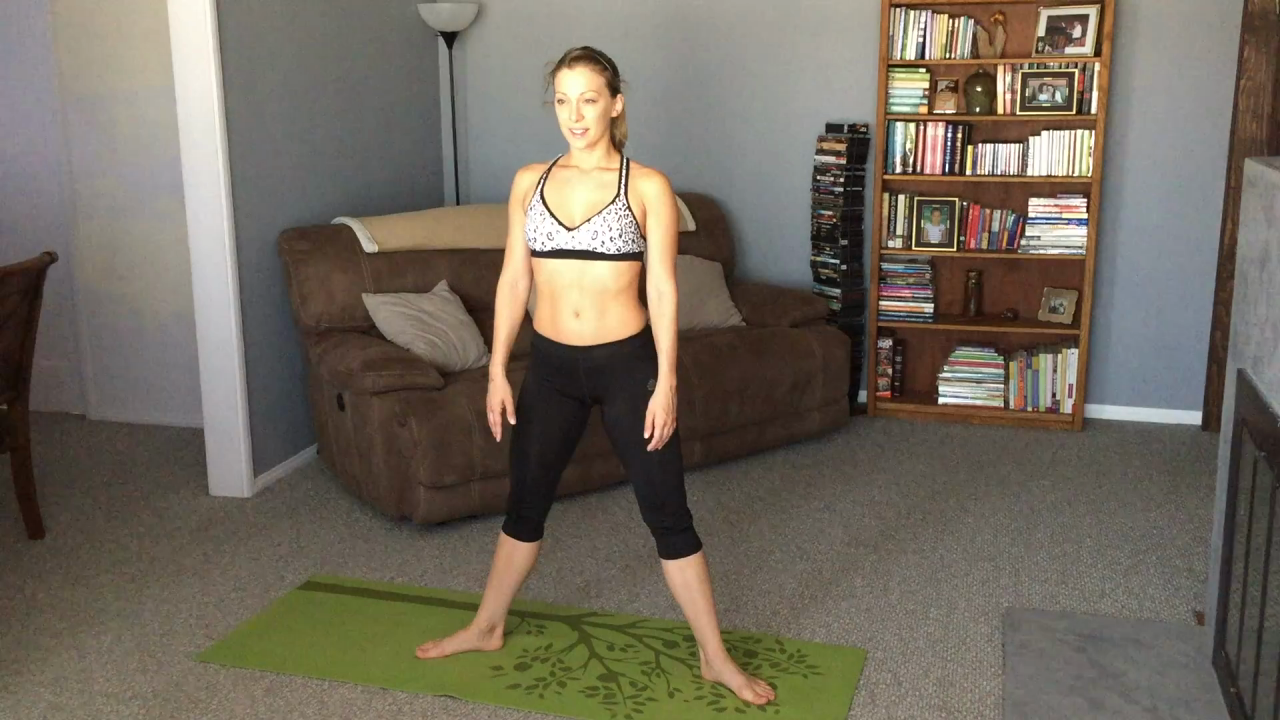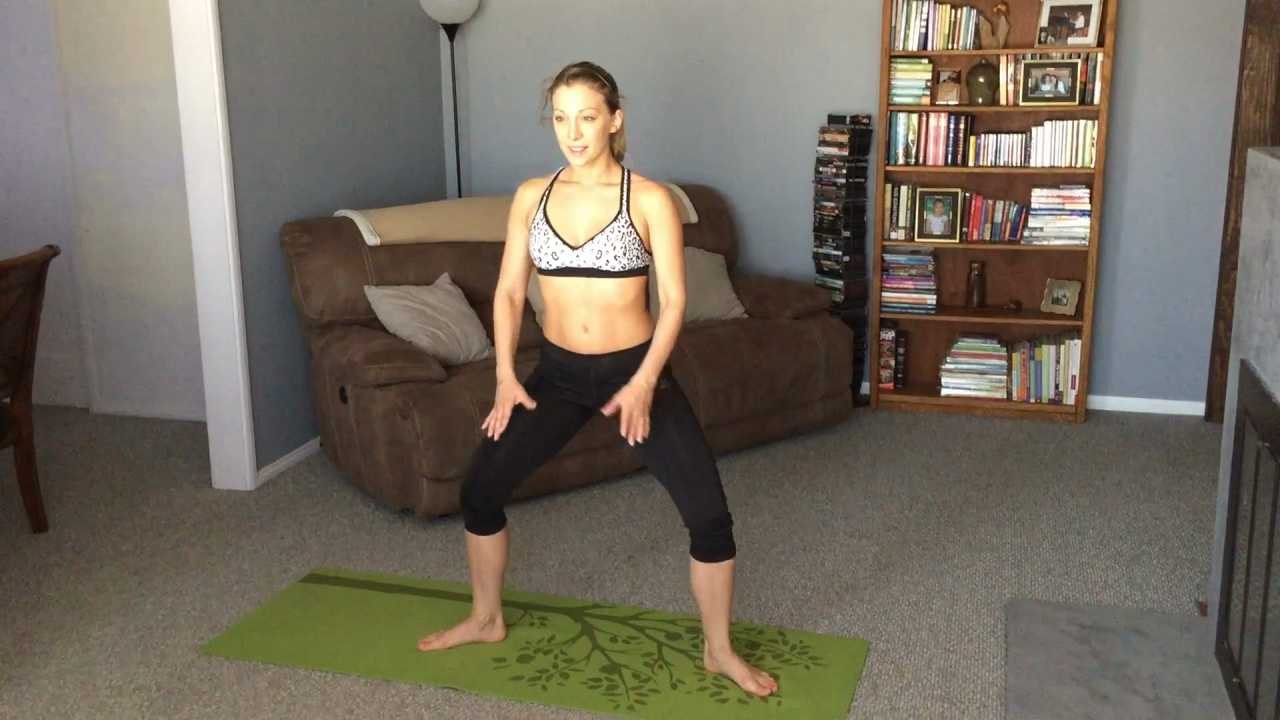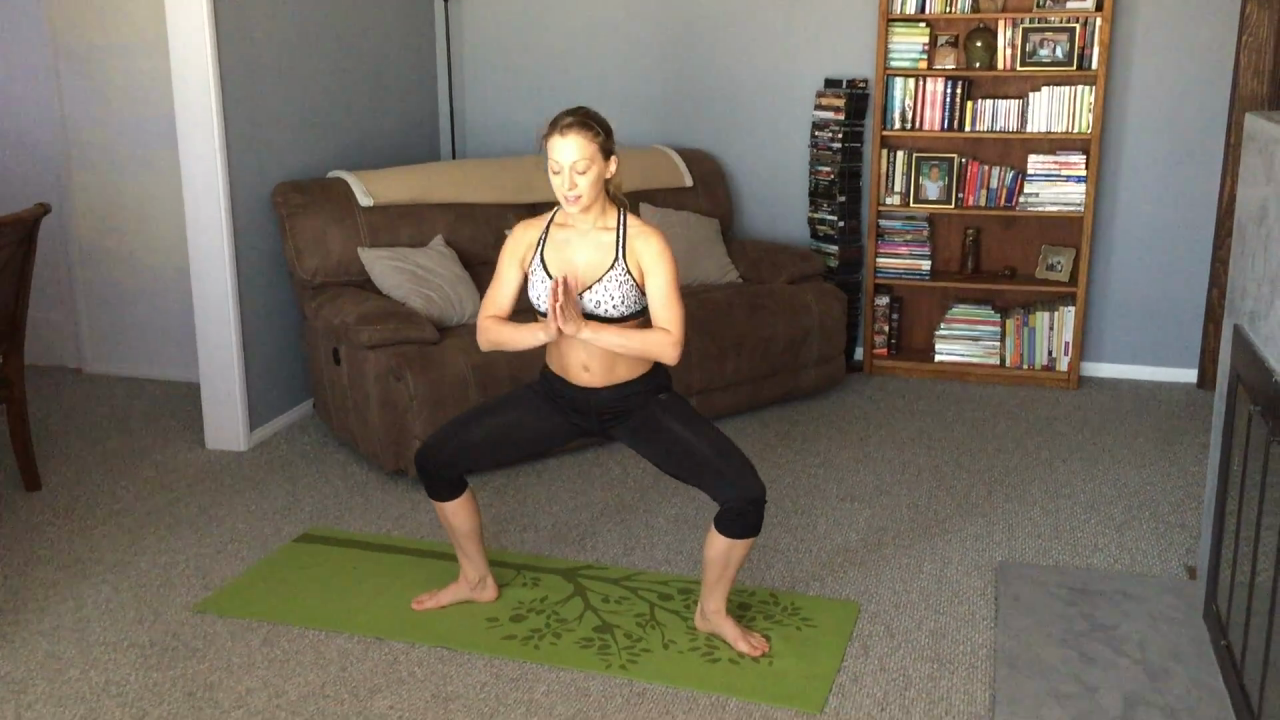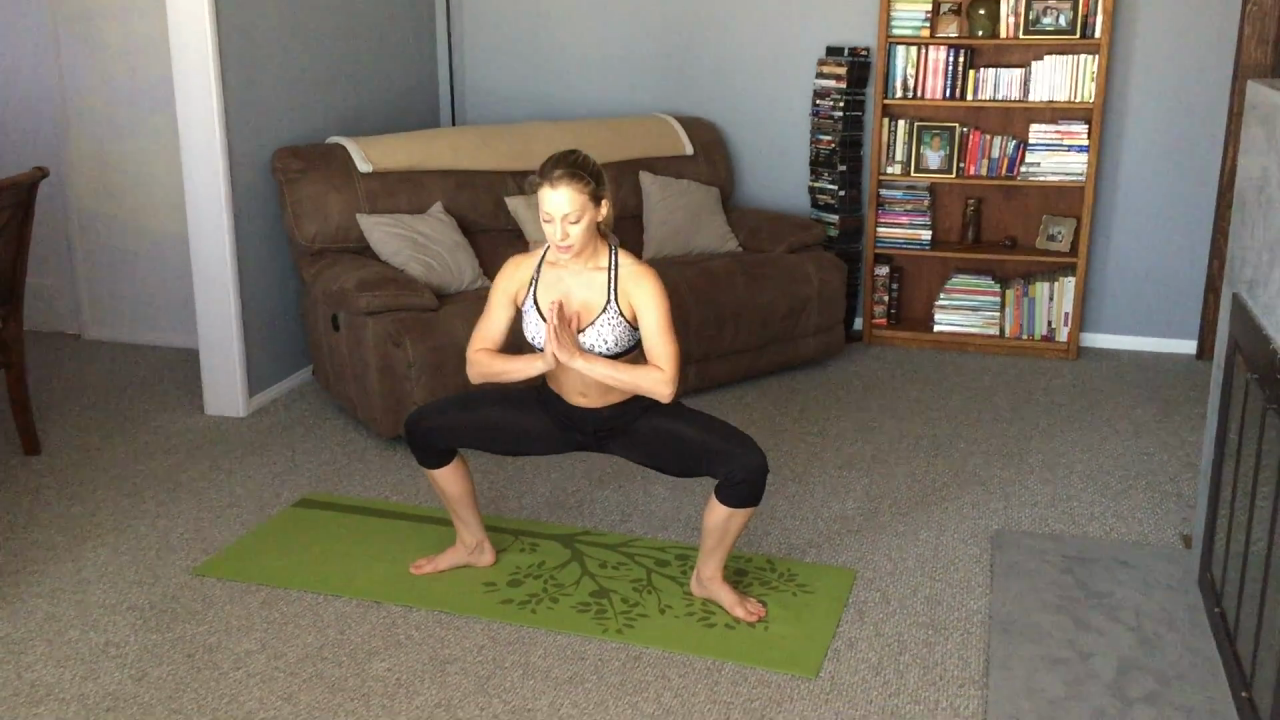
dt=0.7s
person 1, frame 1
left shoulder: (648, 186)
right shoulder: (529, 181)
left elbow: (662, 289)
right elbow: (513, 281)
left wrist: (666, 383)
right wrist: (498, 370)
left hip: (627, 365)
right hip: (551, 366)
left knee: (666, 512)
right knee: (526, 502)
left ankle: (714, 656)
right ankle: (486, 627)
person 1, frame 2
left shoulder: (650, 199)
right shoulder: (531, 196)
left elbow: (674, 300)
right elbow: (507, 292)
left wrist: (643, 385)
right wrist: (506, 377)
left hip: (636, 374)
right hip: (557, 372)
left knee: (709, 515)
right knee: (479, 492)
left ankle: (718, 650)
right ankle: (486, 619)
person 1, frame 3
left shoulder: (644, 242)
right shoulder: (526, 236)
left elbow: (670, 346)
right elbow: (487, 330)
left wrist: (583, 327)
right wrist: (546, 330)
left hip: (639, 399)
right hip: (557, 394)
left knee: (746, 494)
right knee: (434, 461)
left ankle: (712, 611)
right ankle: (476, 579)
person 1, frame 4
left shoulder: (636, 279)
right shoulder: (519, 271)
left elbow: (665, 384)
right elbow: (476, 364)
left wrist: (577, 357)
right wrist: (544, 359)
left hip: (633, 417)
right hip: (554, 410)
left knee: (748, 466)
right knee: (424, 428)
left ankle: (707, 577)
right ankle: (473, 545)
